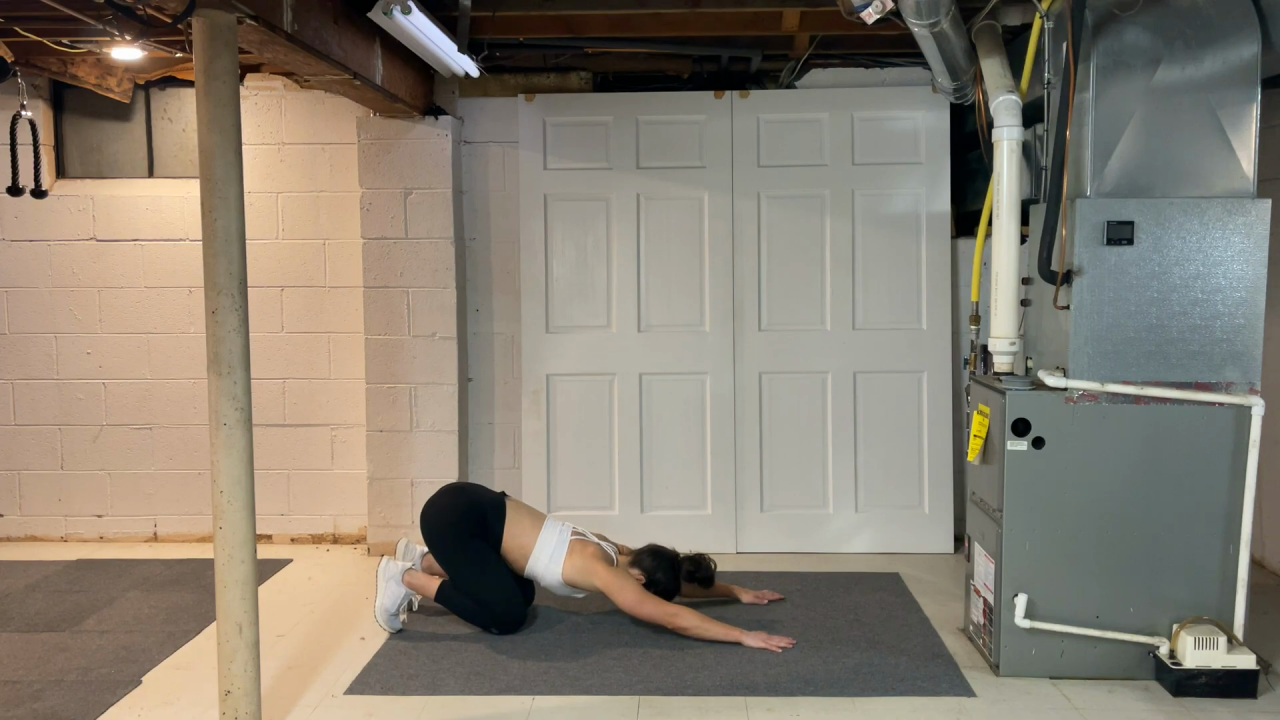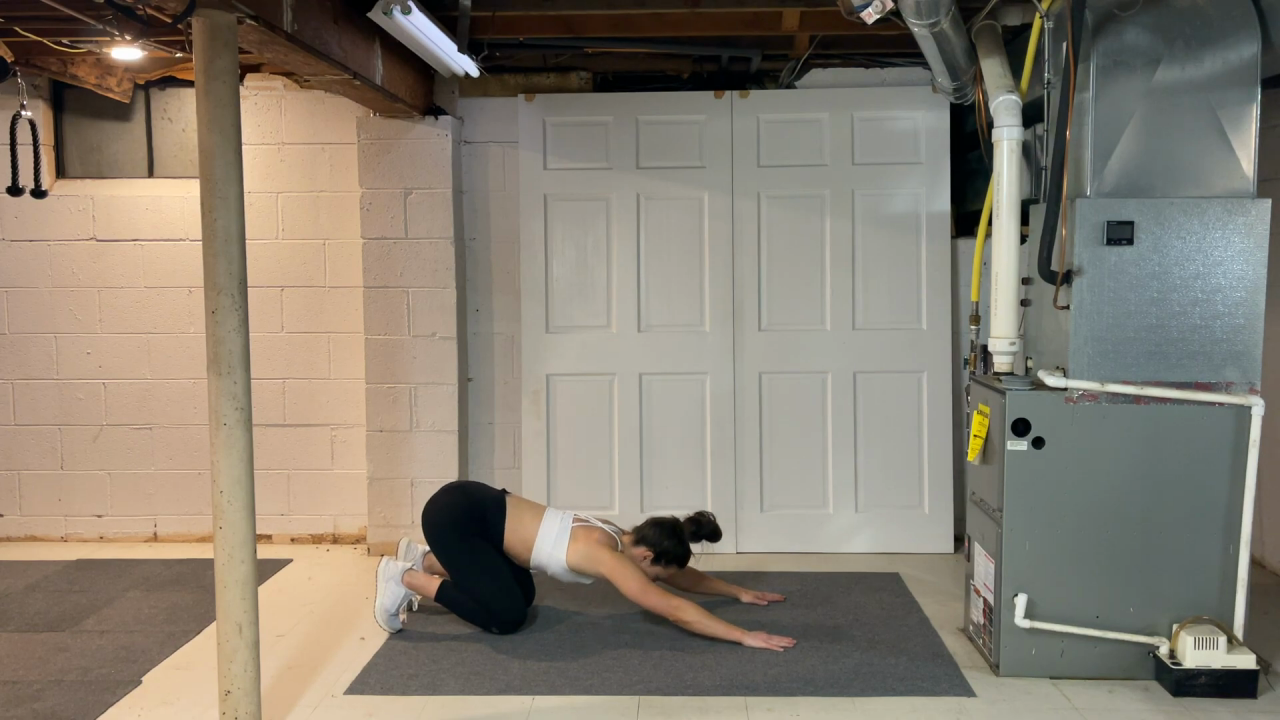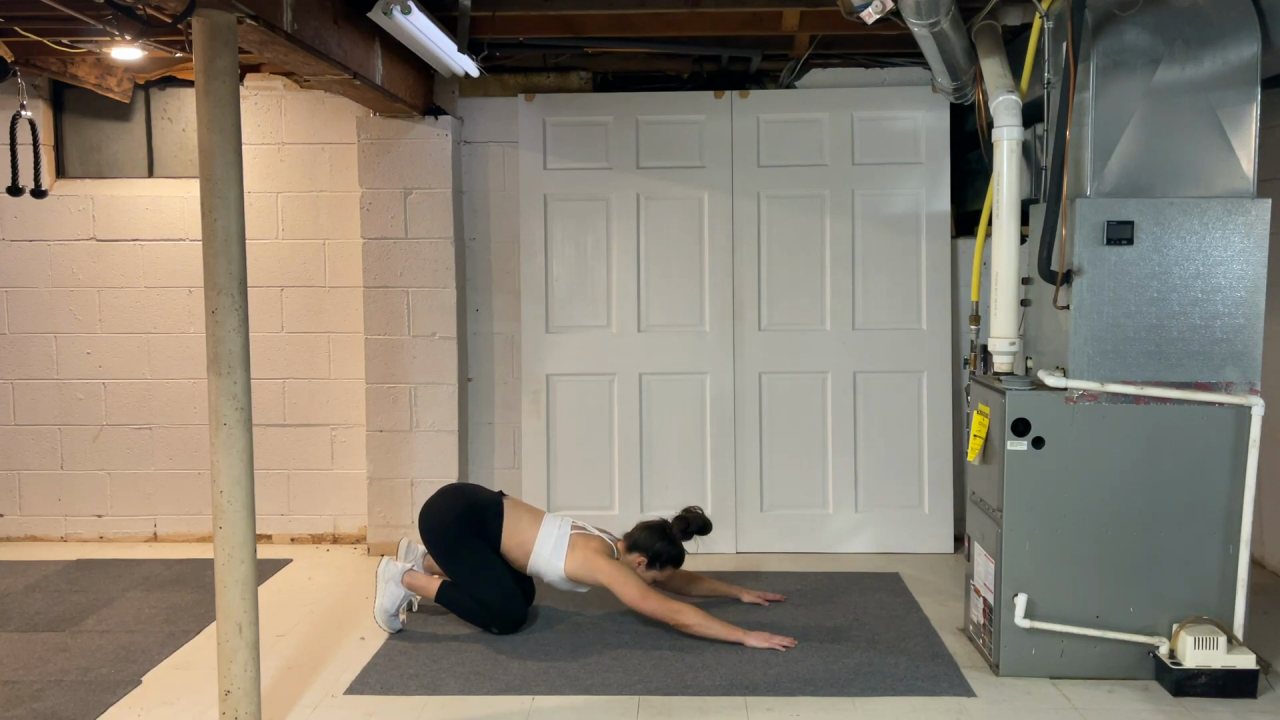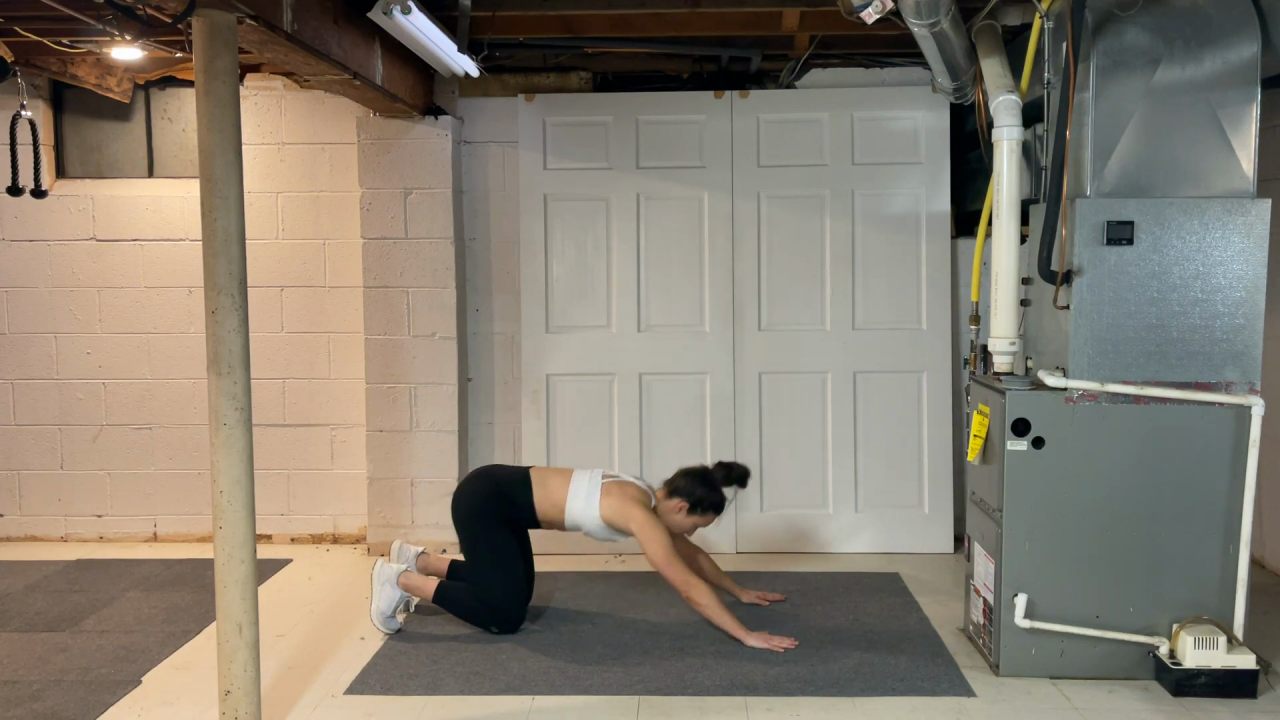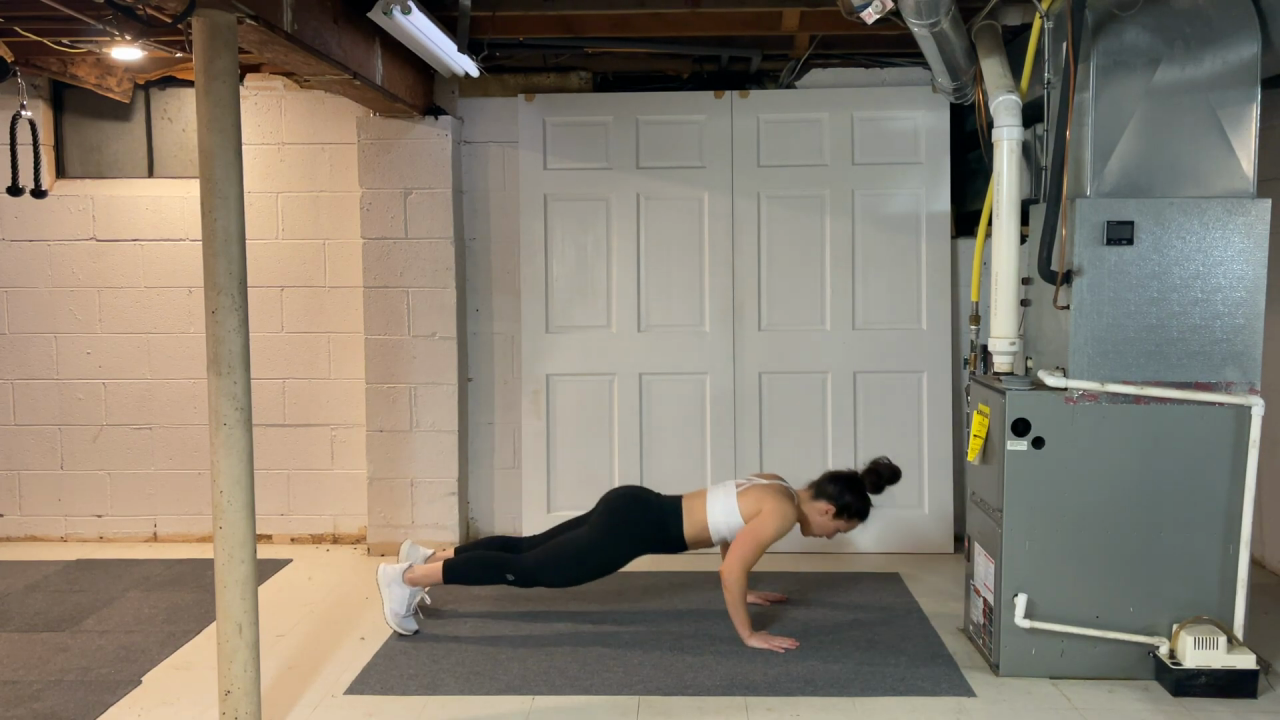
dt=0.5s
person 1, frame 1
left shoulder: (617, 554)
right shoulder: (606, 572)
left elbow: (679, 582)
right elbow: (675, 617)
left wrist: (739, 592)
right wrist: (744, 636)
left hip: (476, 508)
right hip: (453, 514)
left knee: (521, 594)
right knee: (507, 617)
left ankle: (425, 559)
right ankle: (406, 577)
person 1, frame 2
left shoulder: (618, 538)
right shoulder: (609, 556)
left elbow: (682, 576)
right elbow: (674, 609)
left wrist: (739, 592)
right wrist: (744, 636)
left hip: (475, 507)
right hip: (455, 514)
left knee: (521, 595)
right knee: (507, 616)
left ankle: (424, 559)
right ankle: (405, 578)
person 1, frame 3
left shoulder: (619, 547)
right shoulder: (605, 564)
left elbow: (681, 580)
right elbow: (675, 613)
left wrist: (741, 592)
right wrist: (746, 636)
left hip: (474, 509)
right hip: (451, 517)
left knee: (522, 596)
right knee: (507, 617)
left ankle: (424, 560)
right ankle: (404, 579)
person 1, frame 4
left shoulder: (655, 502)
right shoulder: (643, 515)
left elbow: (690, 555)
right elbow: (688, 585)
left wrist: (739, 591)
right wrist: (745, 635)
left hip: (503, 494)
right hip: (484, 498)
left knee: (512, 593)
right knee: (503, 617)
left ankle: (417, 561)
right ankle: (399, 582)
person 1, frame 5
left shoulder: (777, 488)
right shoulder: (784, 511)
right elbow: (732, 570)
left wrist: (747, 592)
right wrist: (748, 634)
left hip: (632, 507)
right hip: (635, 526)
left knee: (526, 548)
right knee: (526, 569)
left ankle: (428, 556)
right ankle: (408, 576)
